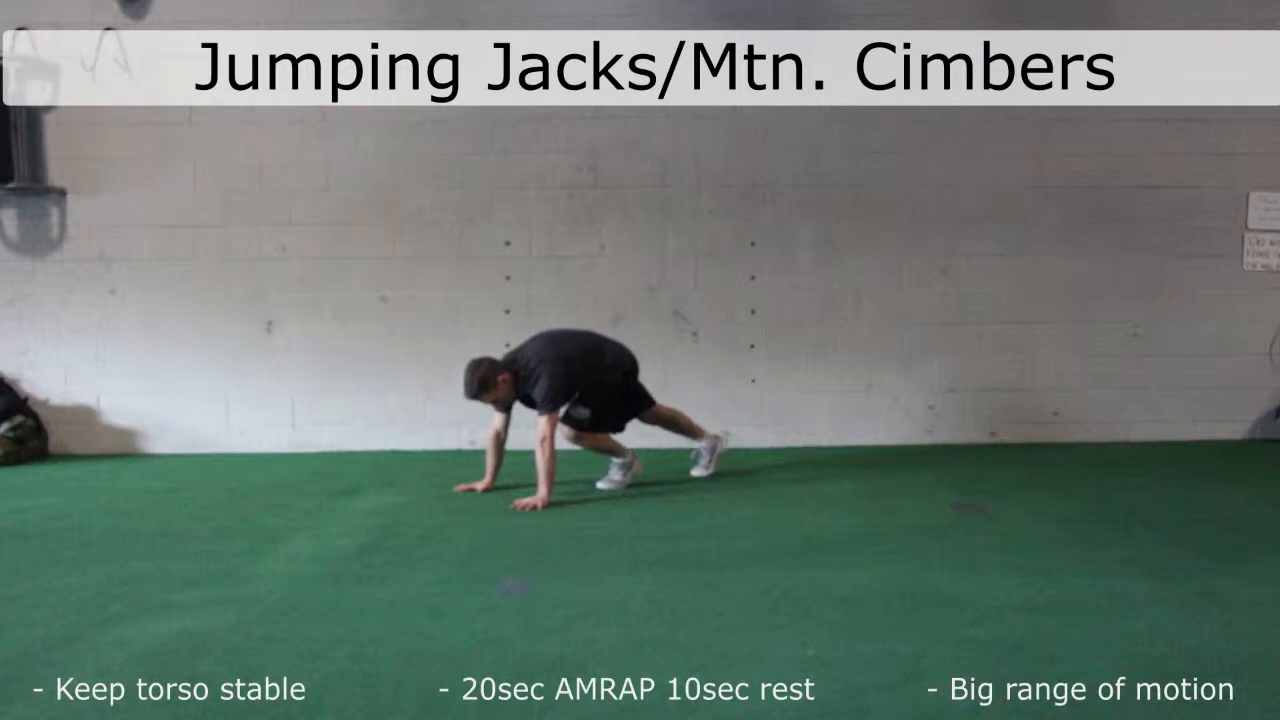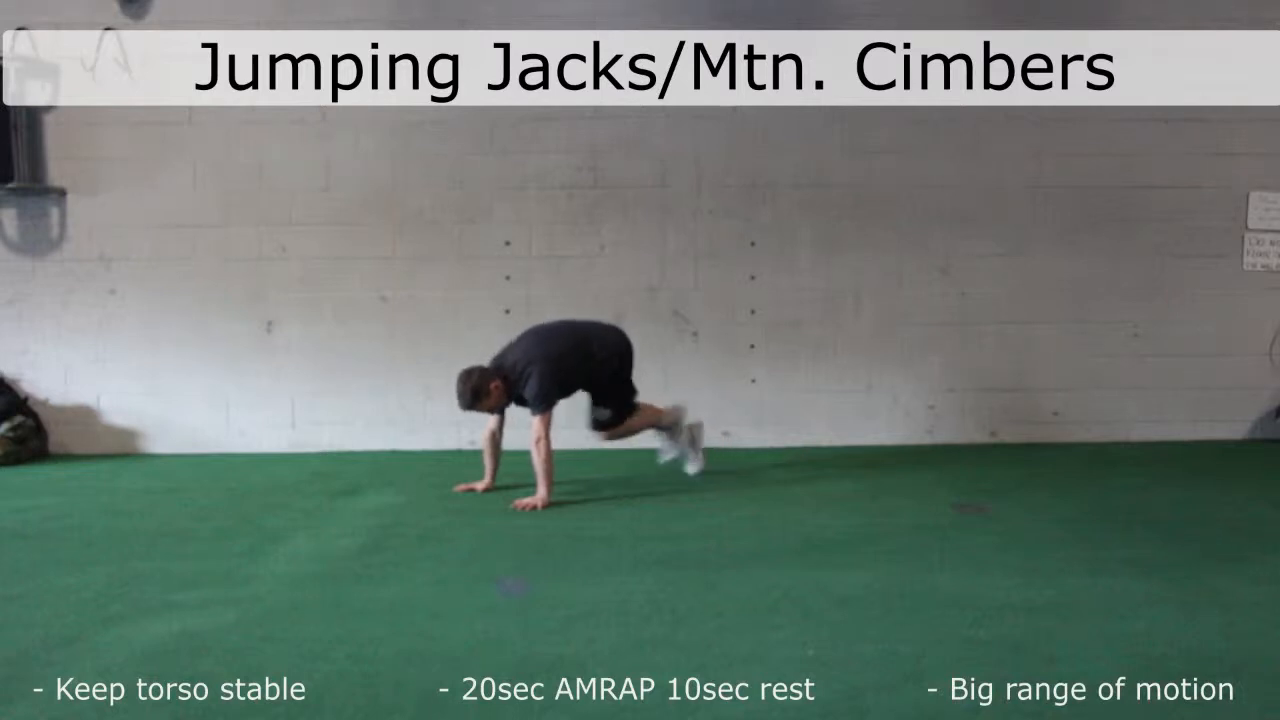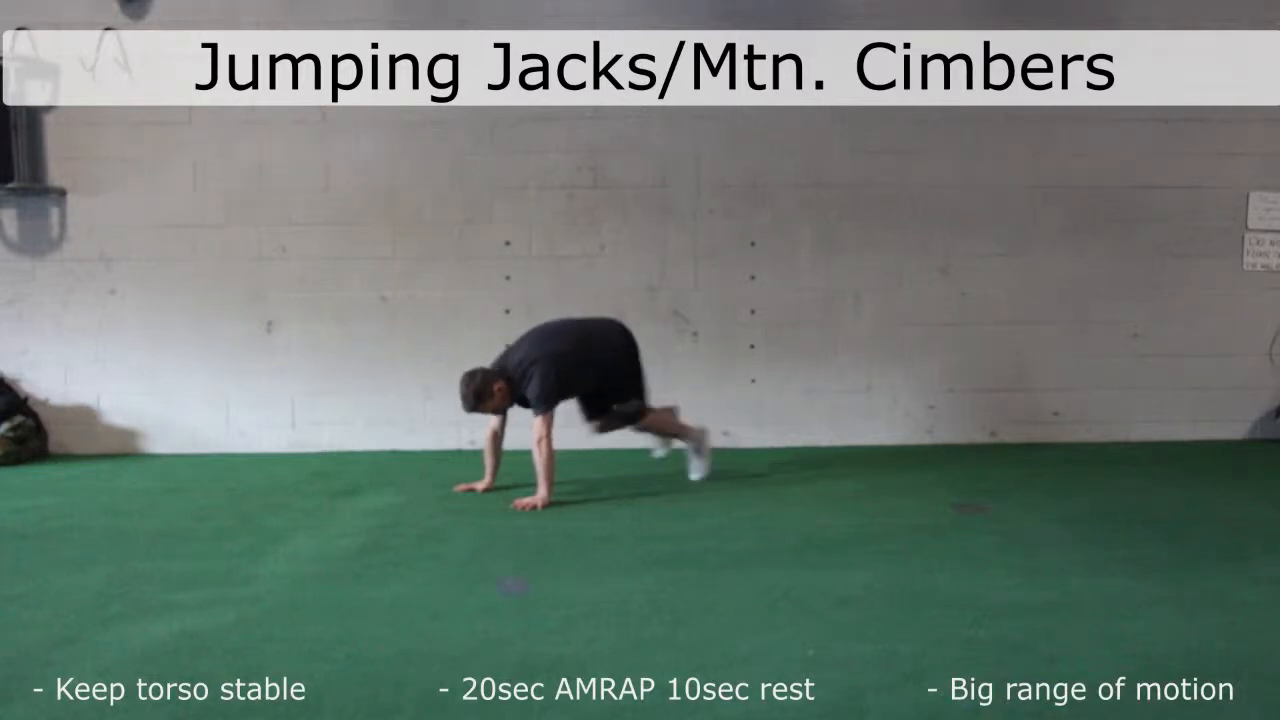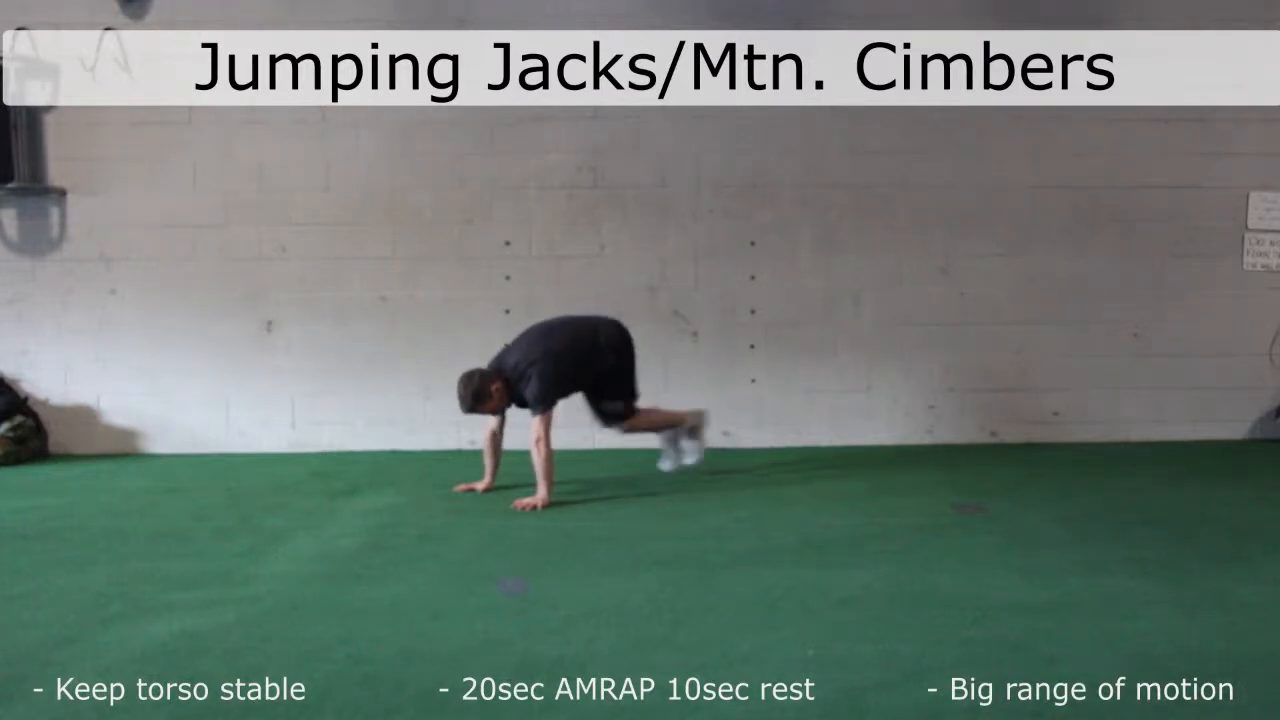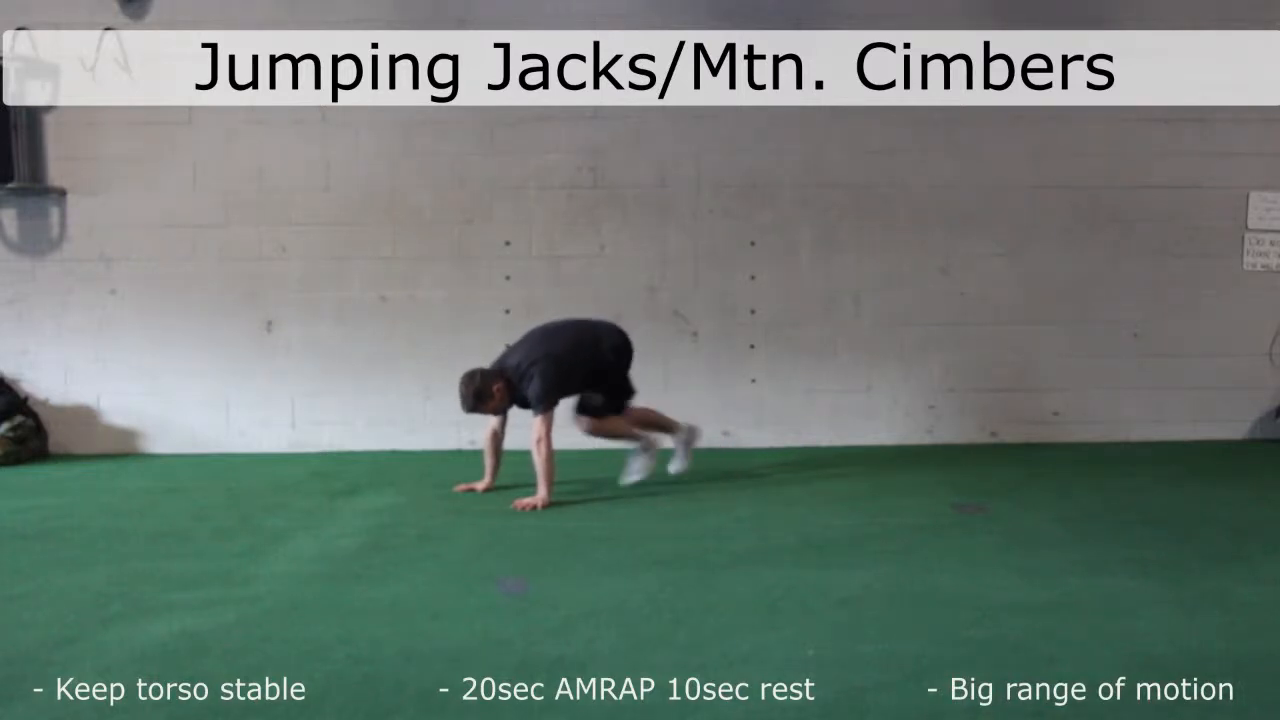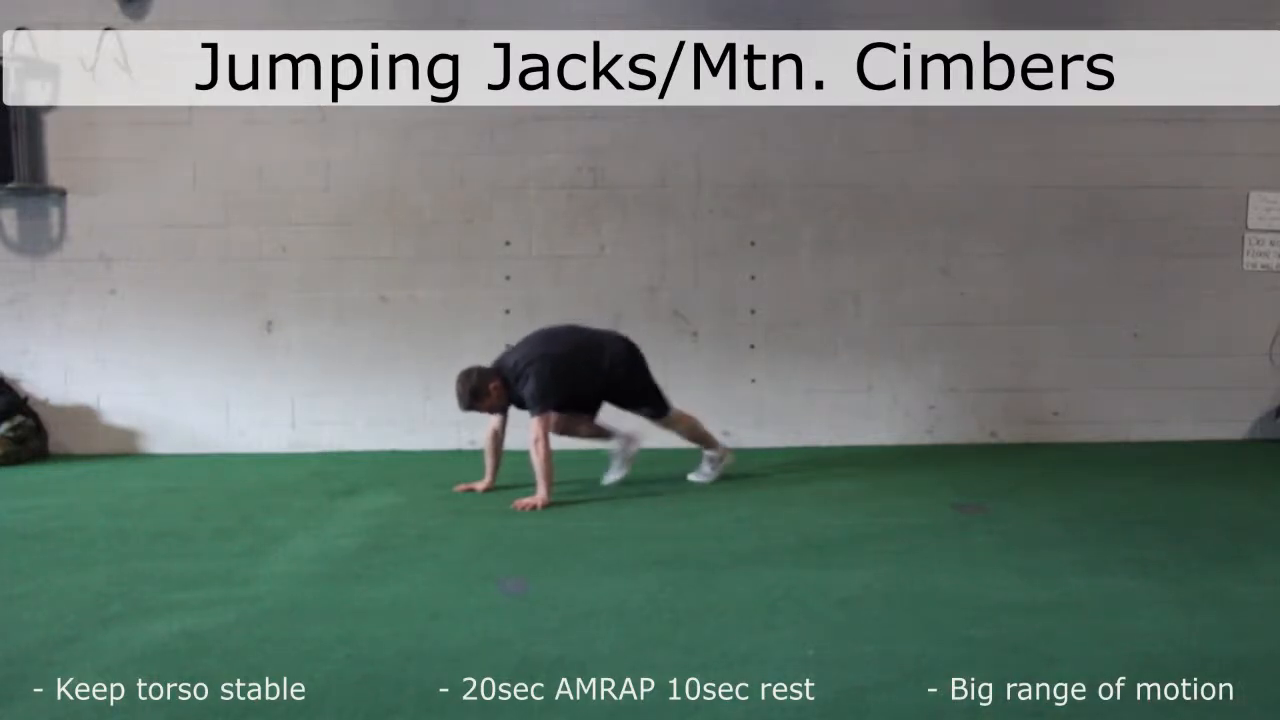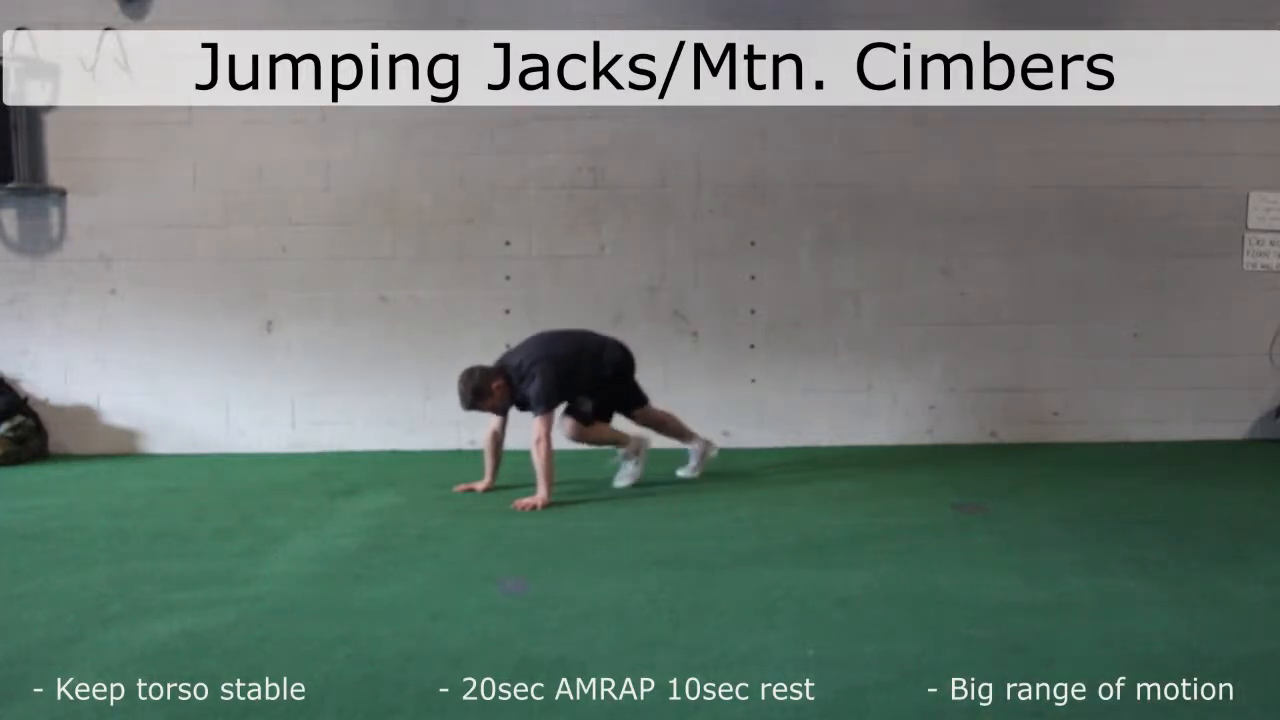
dt=0.4s
person 1, frame 1
left shoulder: (544, 375)
right shoulder: (505, 373)
left elbow: (544, 438)
right elbow: (497, 430)
left wrist: (543, 495)
right wrist: (488, 480)
left hip: (616, 367)
right hip: (597, 371)
left knee: (571, 430)
right knee: (649, 413)
left ankle: (625, 461)
right ankle: (709, 442)
person 1, frame 2
left shoulder: (535, 376)
right shoulder: (496, 374)
left elbow: (540, 437)
right elbow: (493, 431)
left wrist: (542, 494)
right wrist: (487, 480)
left hip: (610, 349)
right hip: (592, 354)
left knee: (608, 429)
right knee: (616, 416)
left ankle: (671, 420)
right ankle: (680, 429)
person 1, frame 3
left shoulder: (537, 377)
right shoulder: (496, 375)
left elbow: (541, 437)
right elbow: (494, 431)
left wrist: (543, 494)
right wrist: (488, 480)
left hip: (614, 345)
right hip: (595, 353)
left knee: (634, 415)
right knee: (601, 424)
left ankle: (694, 438)
right ankle: (663, 419)
person 1, frame 4
left shoulder: (535, 376)
right shoulder: (496, 376)
left elbow: (540, 437)
right elbow: (494, 431)
left wrist: (543, 494)
right wrist: (487, 480)
left hip: (609, 343)
right hip: (590, 350)
left knee: (618, 420)
right knee: (608, 414)
left ankle: (690, 421)
right ankle: (672, 433)
person 1, frame 5
left shoulder: (537, 377)
right shoulder: (497, 376)
left elbow: (541, 438)
right elbow: (495, 431)
left wrist: (543, 494)
right wrist: (487, 480)
left hip: (611, 348)
right hip: (591, 354)
left knee: (590, 422)
right knee: (616, 413)
left ankle: (644, 444)
right ankle: (681, 433)
person 1, frame 6
left shoulder: (533, 379)
right shoulder: (499, 375)
left elbow: (538, 439)
right elbow: (495, 430)
left wrist: (543, 494)
right wrist: (488, 480)
left hip: (616, 360)
right hip: (590, 368)
left knee: (662, 415)
right knee: (557, 422)
left ankle: (716, 452)
right ankle: (618, 441)
person 1, frame 7
left shoulder: (536, 379)
right shoulder: (499, 375)
left elbow: (540, 439)
right elbow: (495, 431)
left wrist: (543, 495)
right wrist: (488, 480)
left hip: (612, 364)
right hip: (595, 365)
left knee: (572, 427)
right knee: (641, 414)
left ankle: (632, 447)
right ankle: (698, 445)
